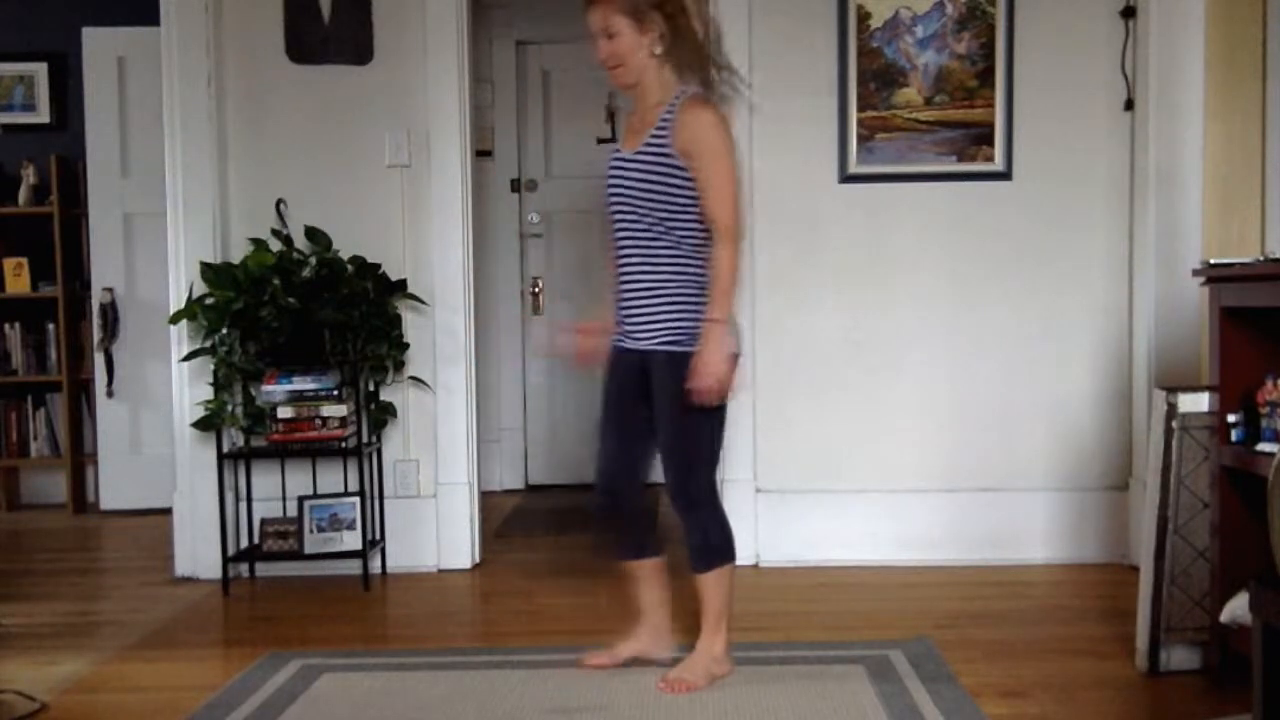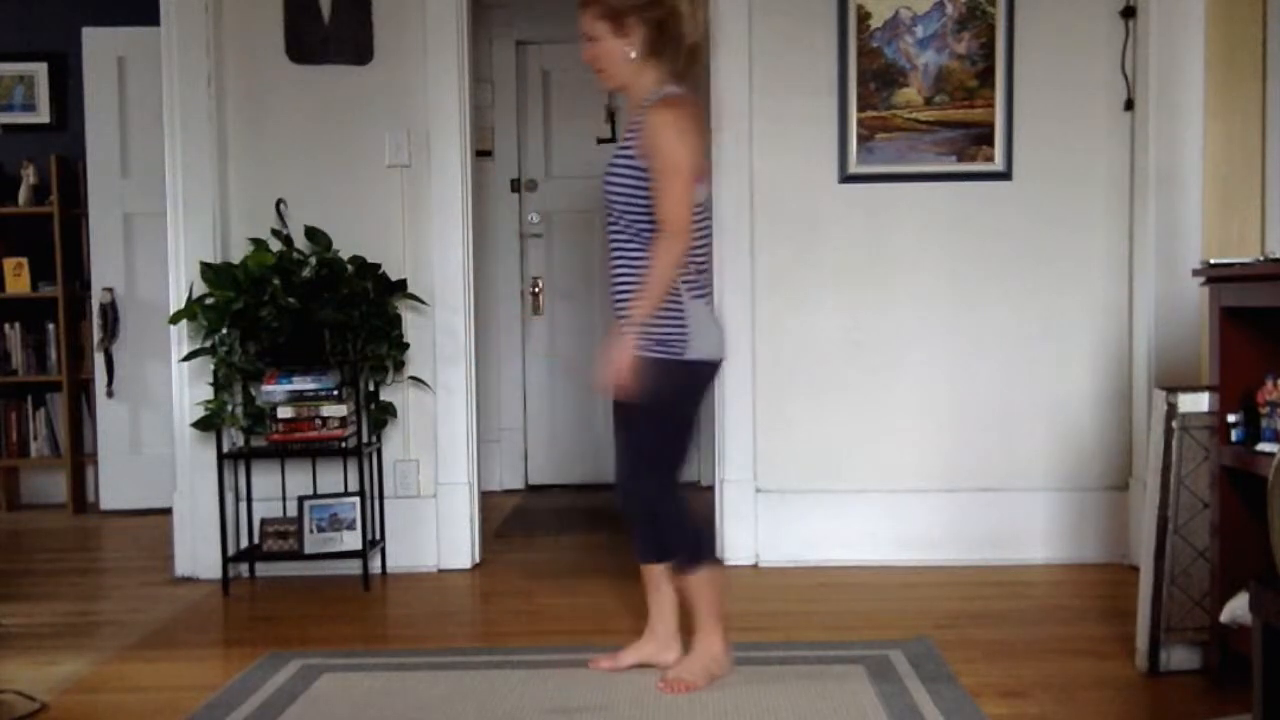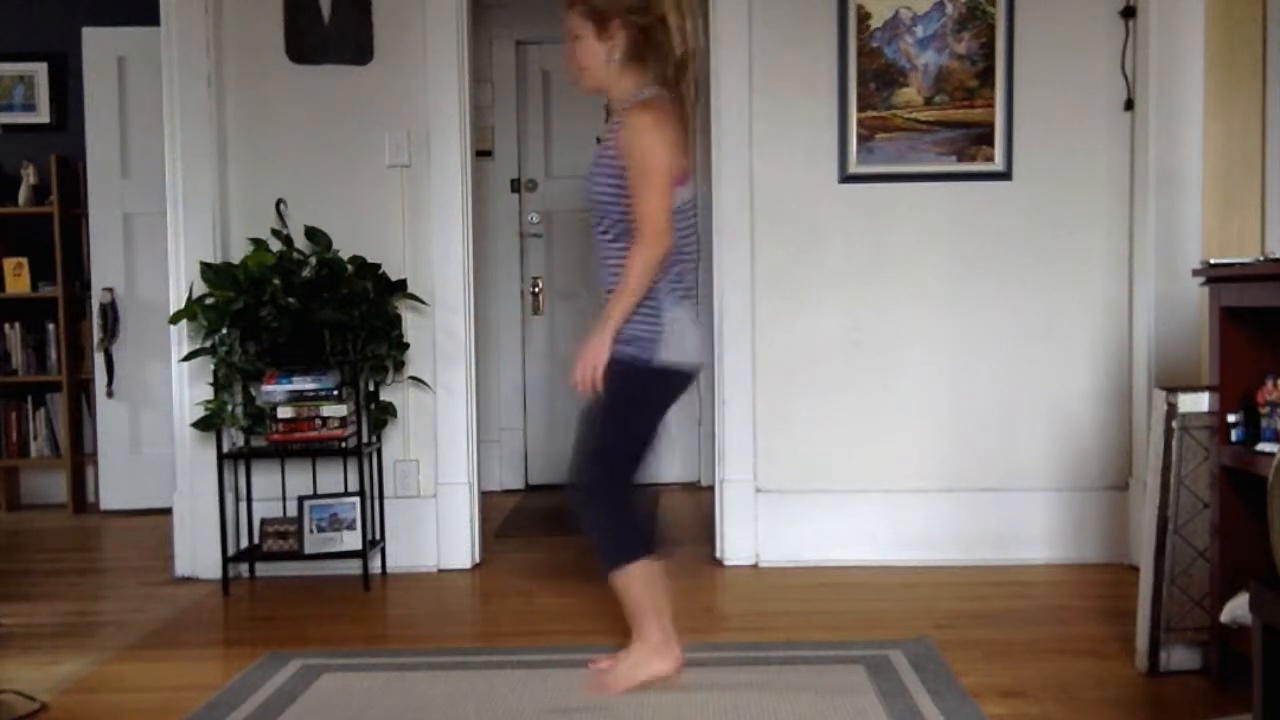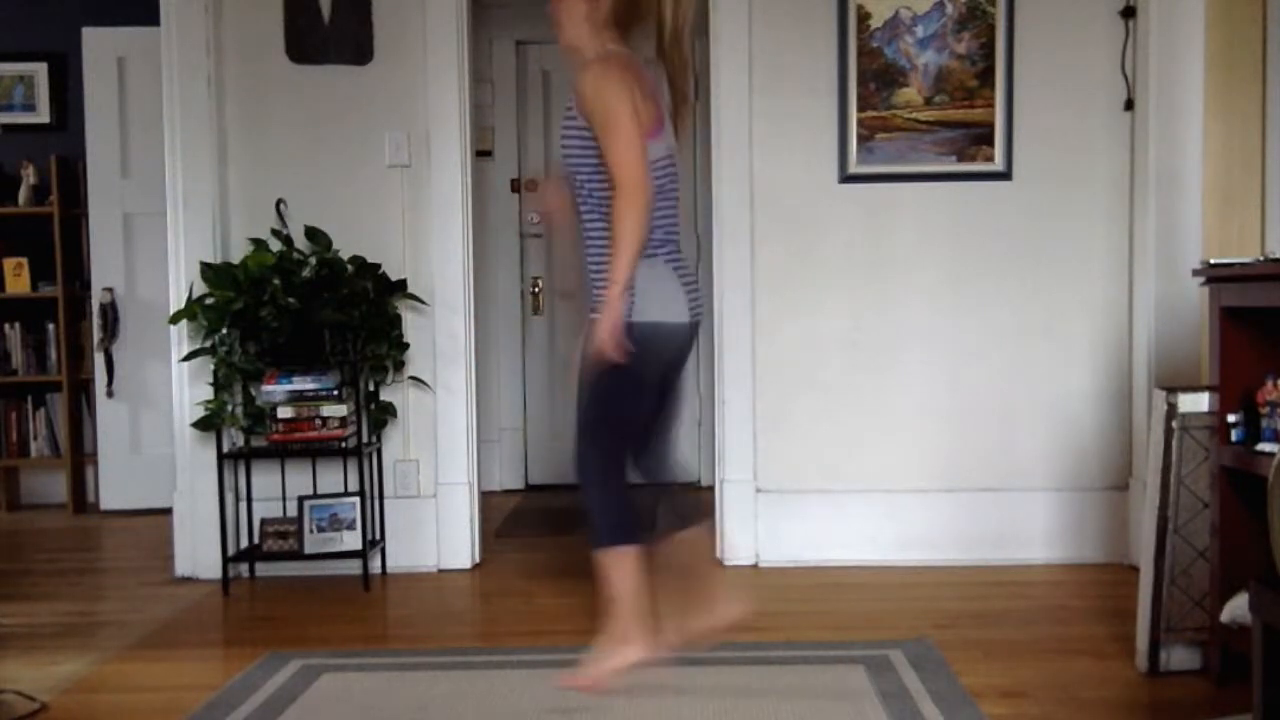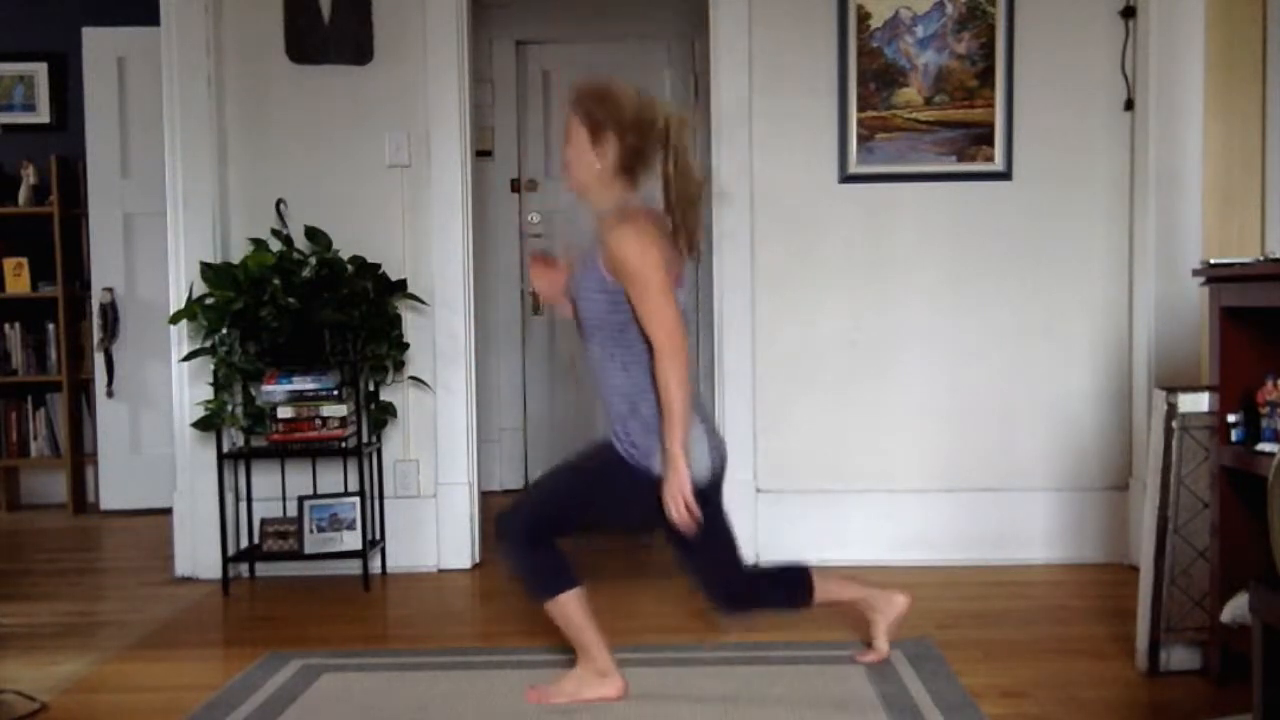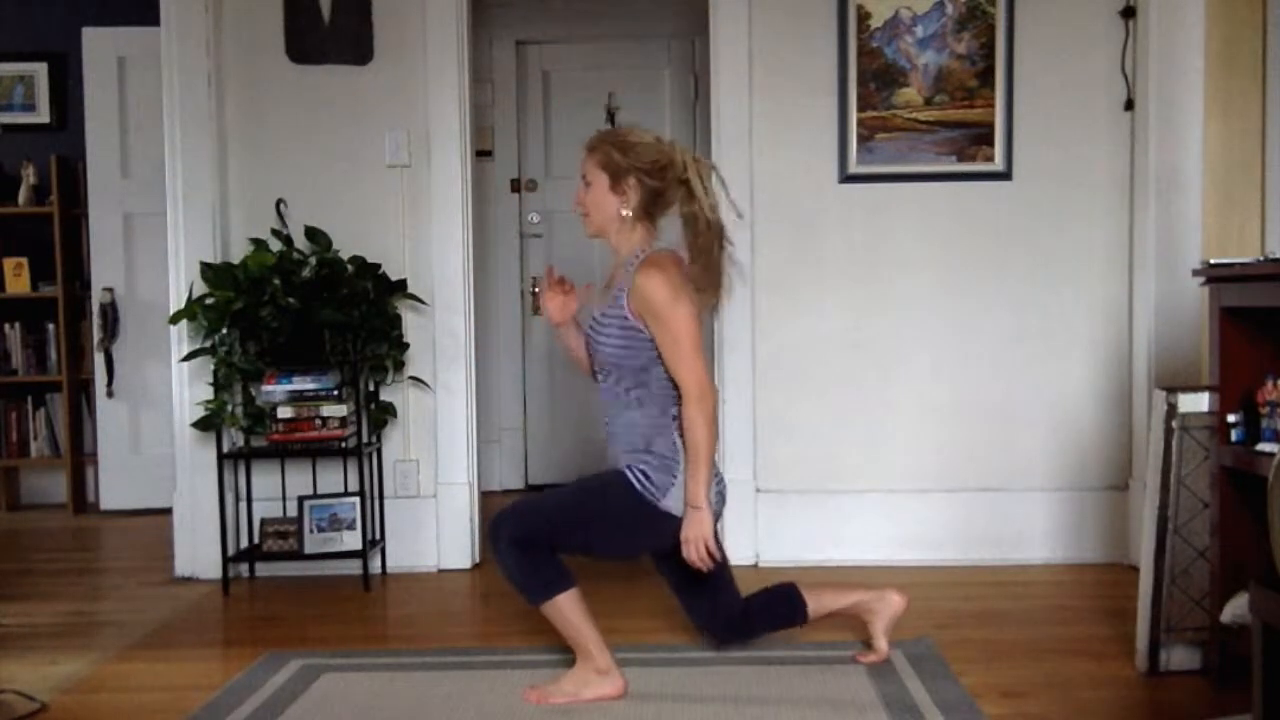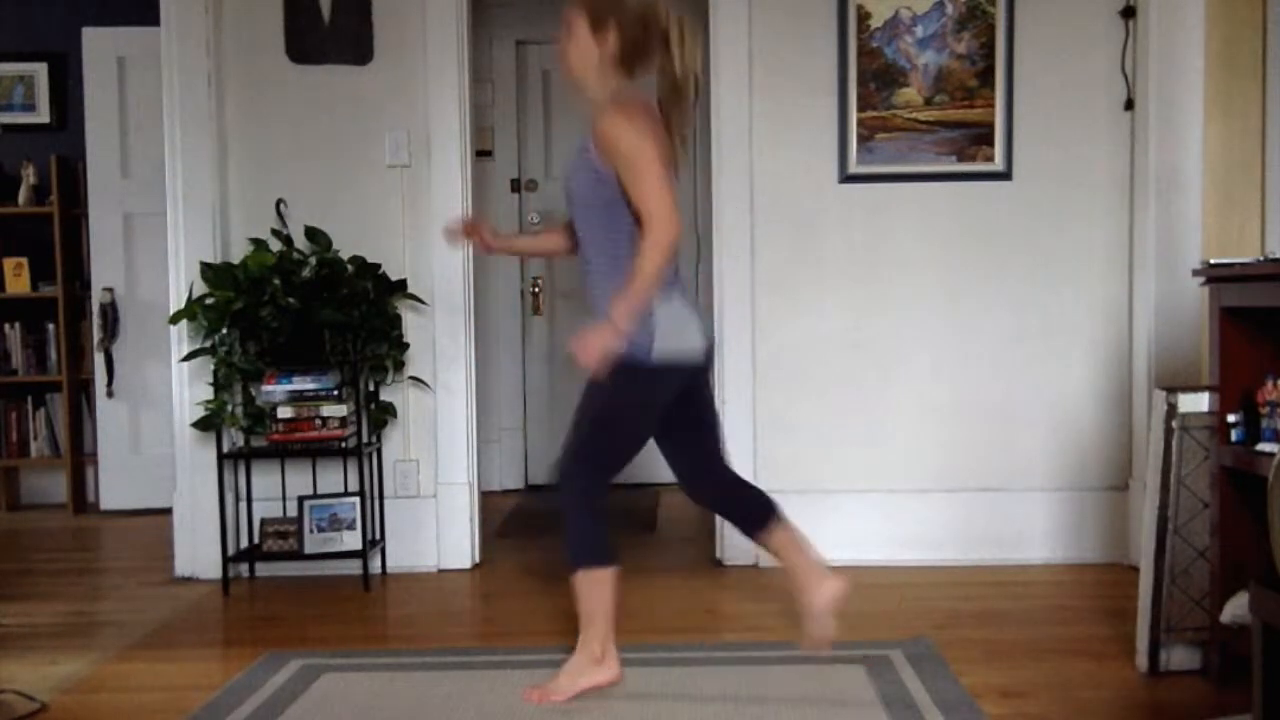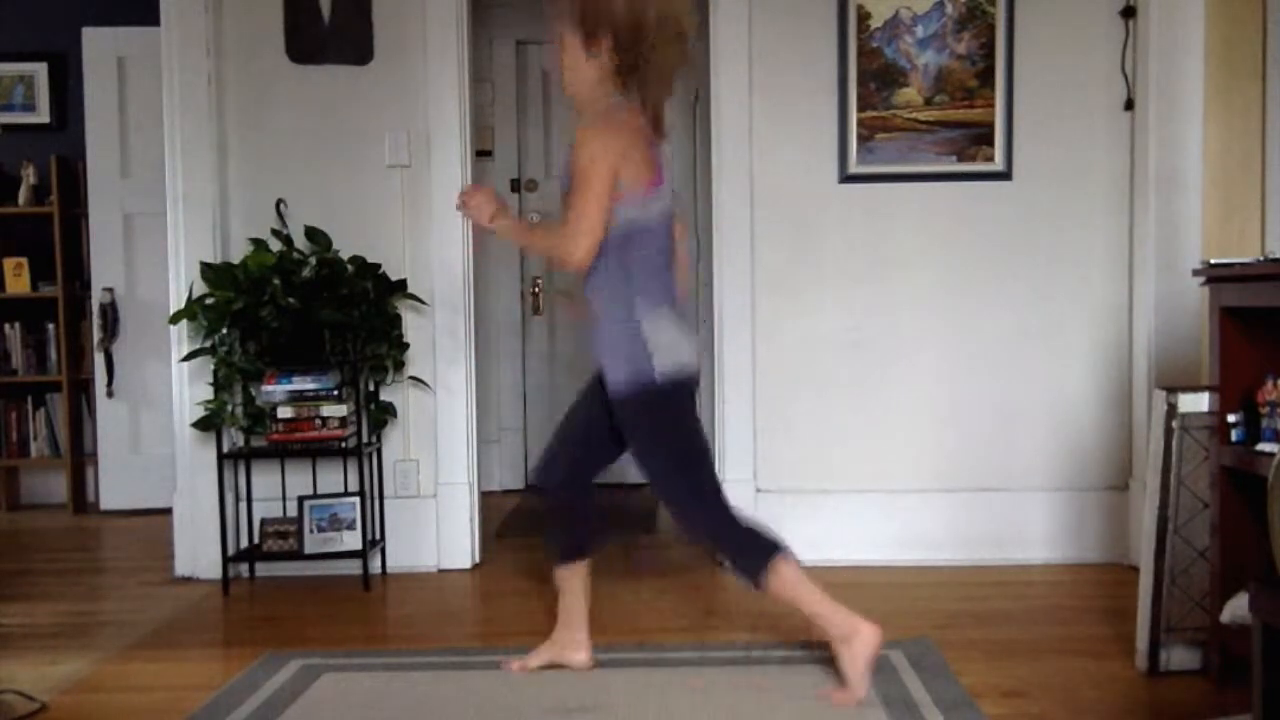
dt=0.3s
person 1, frame 1
left shoulder: (695, 116)
right shoulder: (636, 122)
left elbow: (725, 234)
left wrist: (718, 332)
right wrist: (609, 319)
left hip: (687, 336)
right hip: (640, 339)
left knee: (690, 486)
right knee: (615, 479)
left ankle: (714, 645)
right ankle: (651, 627)
person 1, frame 2
left shoulder: (666, 116)
right shoulder: (649, 117)
left elbow: (676, 237)
left wrist: (627, 331)
left hip: (672, 339)
right hip: (652, 337)
left knee: (655, 486)
right knee: (637, 487)
left ankle: (711, 643)
right ankle: (661, 635)
person 1, frame 3
left shoulder: (642, 120)
right shoulder: (643, 117)
left elbow: (653, 240)
left wrist: (602, 335)
left hip: (650, 340)
right hip: (649, 338)
left knee: (595, 482)
right knee: (607, 484)
left ankle: (656, 645)
right ankle: (655, 637)
person 1, frame 4
left shoulder: (601, 75)
right shoulder: (634, 76)
left elbow: (632, 193)
left wrist: (612, 300)
right wrist: (572, 199)
left hip: (640, 305)
right hip: (664, 304)
left knee: (599, 464)
right knee: (648, 456)
left ankle: (627, 632)
right ankle: (710, 597)
person 1, frame 5
left shoulder: (626, 236)
right shoulder: (619, 234)
left elbow: (671, 351)
left wrist: (673, 464)
right wrist: (561, 295)
left hip: (655, 455)
right hip: (655, 450)
left knee: (520, 527)
right knee: (733, 584)
left ankle: (596, 671)
right ankle: (875, 600)
person 1, frame 6
left shoulder: (656, 277)
right shoulder: (629, 274)
left elbow: (698, 394)
right elbow: (613, 372)
left wrist: (698, 505)
right wrist: (565, 325)
left hip: (664, 487)
right hip: (656, 483)
left knee: (513, 533)
right knee: (727, 621)
left ankle: (596, 672)
right ankle: (872, 601)
person 1, frame 7
left shoulder: (619, 118)
right shoulder: (617, 119)
left elbow: (662, 232)
right elbow: (590, 235)
left wrist: (612, 327)
right wrist: (503, 244)
left hip: (651, 344)
right hip: (669, 343)
left knee: (578, 486)
right knee: (705, 478)
left ankle: (594, 656)
right ankle: (813, 579)
person 1, frame 8
left shoulder: (602, 135)
right shoulder: (634, 127)
left elbow: (578, 251)
right elbow: (672, 242)
left wrist: (502, 221)
left hip: (645, 362)
right hip: (630, 361)
left knee: (703, 514)
right knee: (557, 478)
left ankle: (845, 629)
right ankle: (572, 636)
